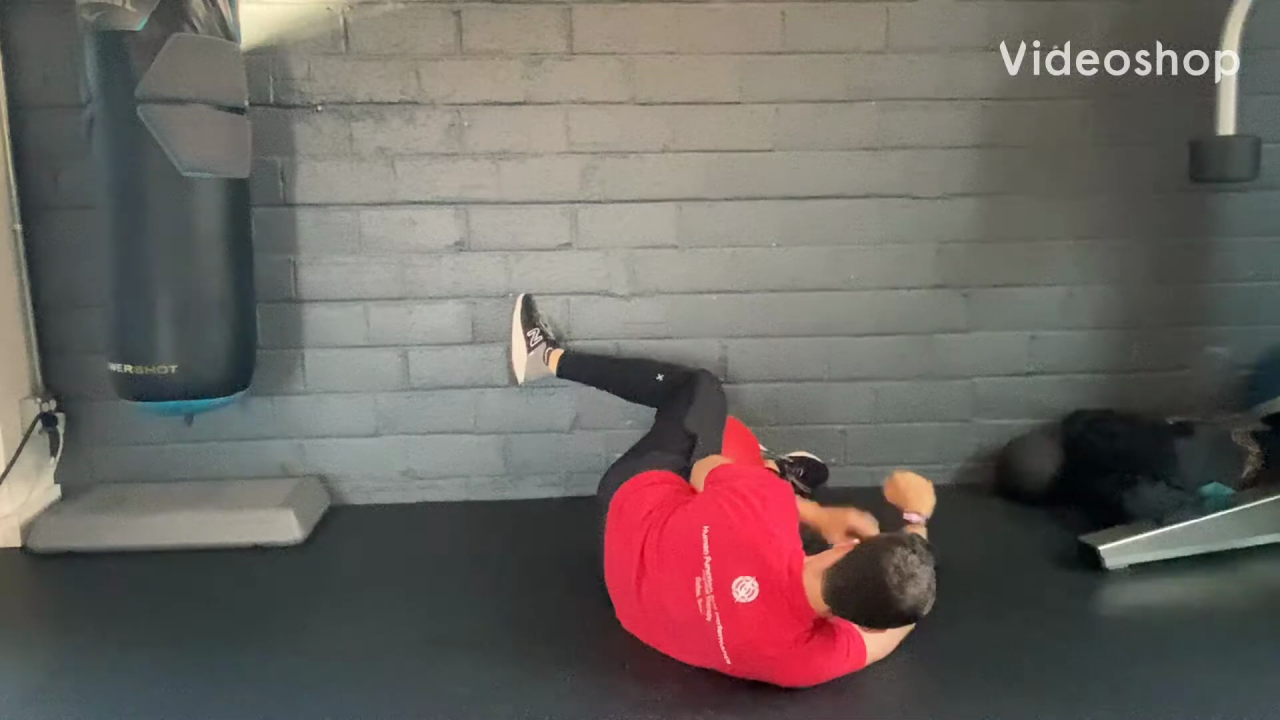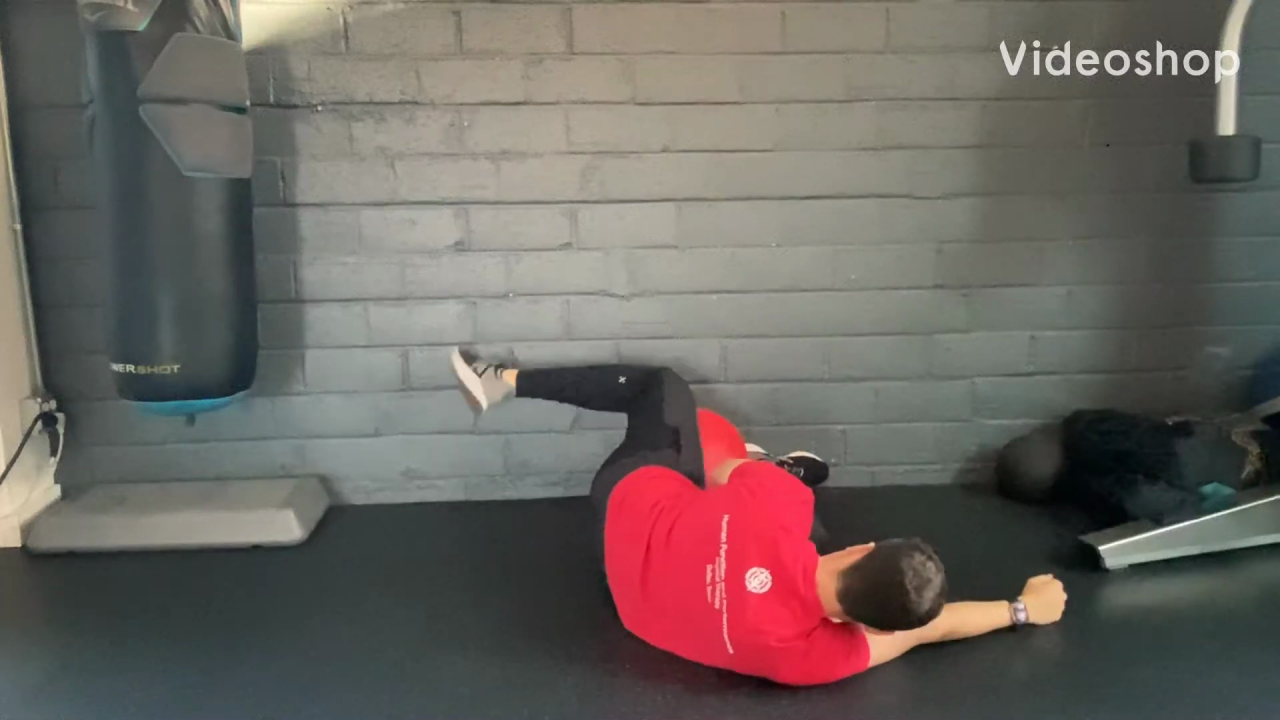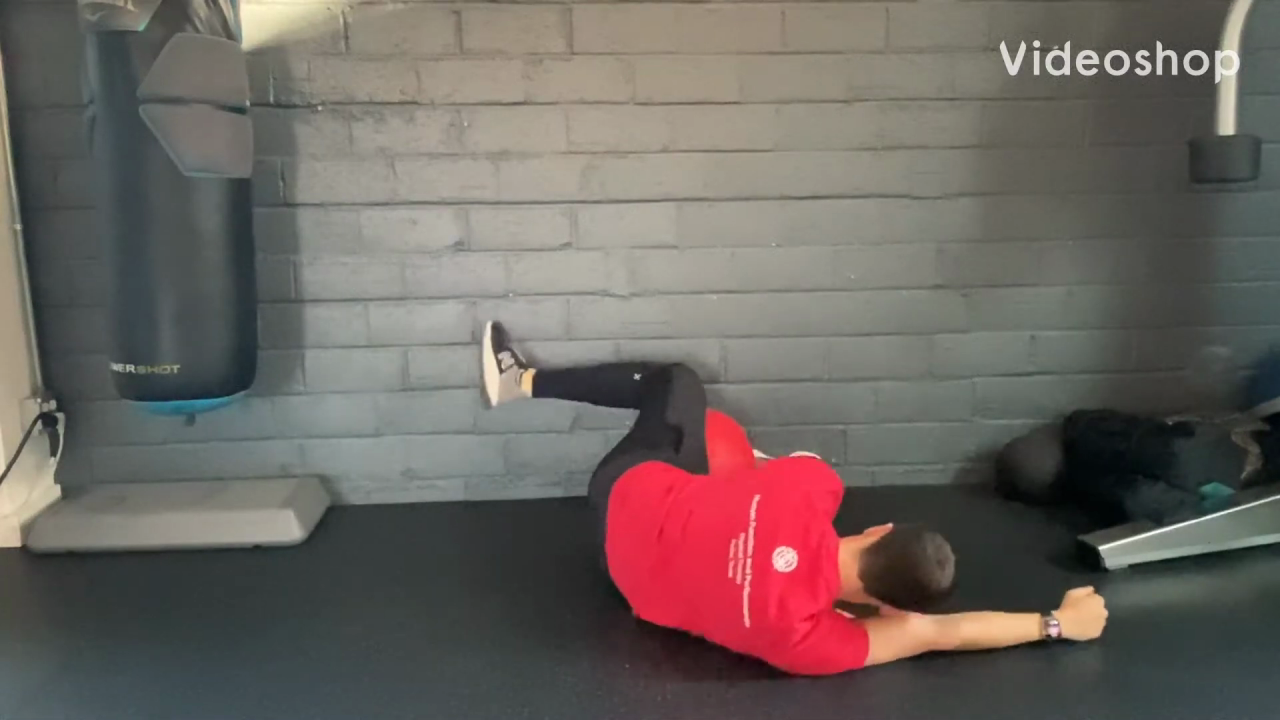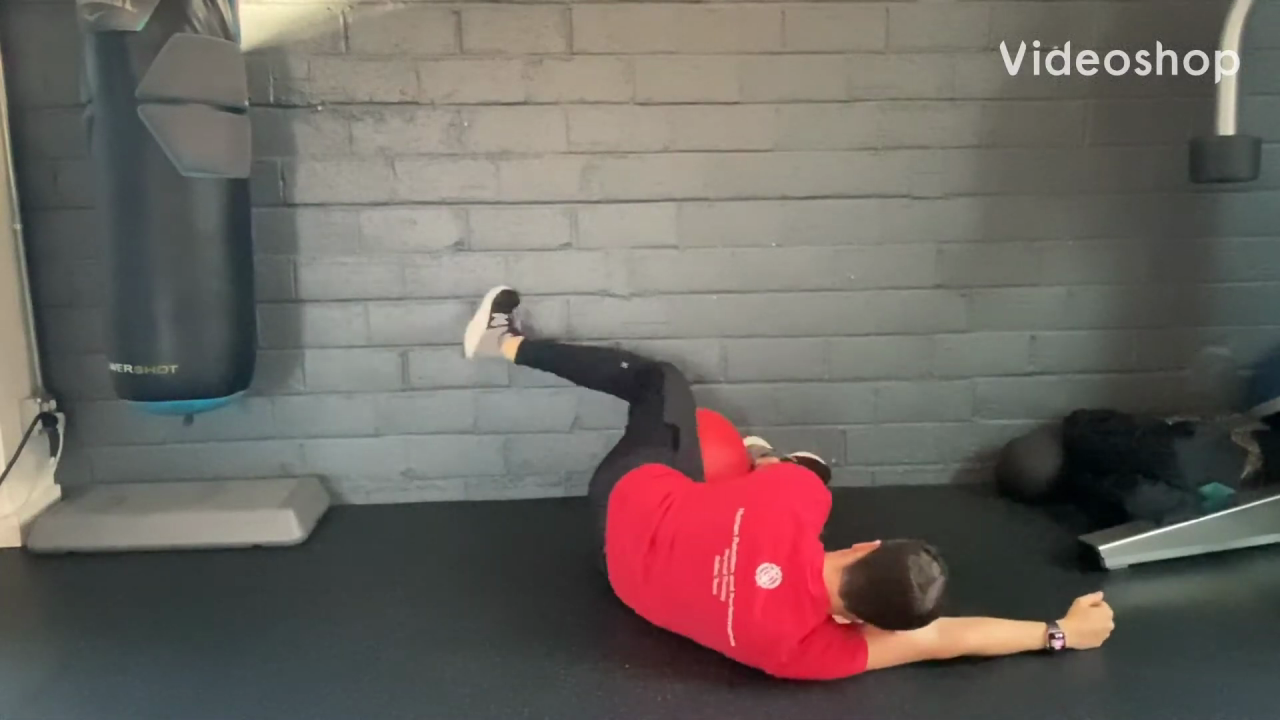
dt=0.7s
person 1, frame 1
left shoulder: (761, 505)
right shoulder: (809, 659)
left elbow: (705, 469)
right elbow: (894, 617)
left wrist: (820, 516)
right wrist: (915, 517)
left knee: (702, 386)
left ankle: (549, 358)
person 1, frame 2
left shoulder: (779, 505)
right shoulder: (805, 659)
left elbow: (723, 472)
right elbow: (925, 628)
right wrist: (1024, 609)
left hip: (632, 495)
left knee: (663, 384)
left ankle: (505, 379)
person 1, frame 3
left shoulder: (809, 483)
right shoulder: (800, 639)
right elbow: (944, 634)
right wrist: (1059, 623)
left hip: (636, 487)
right hip: (632, 544)
left knee: (676, 380)
left ankle: (520, 381)
person 1, frame 4
left shoulder: (796, 496)
right shoulder: (799, 651)
right elbow: (945, 641)
right wrist: (1062, 632)
left hip: (636, 491)
left knee: (661, 378)
left ankle: (507, 343)
